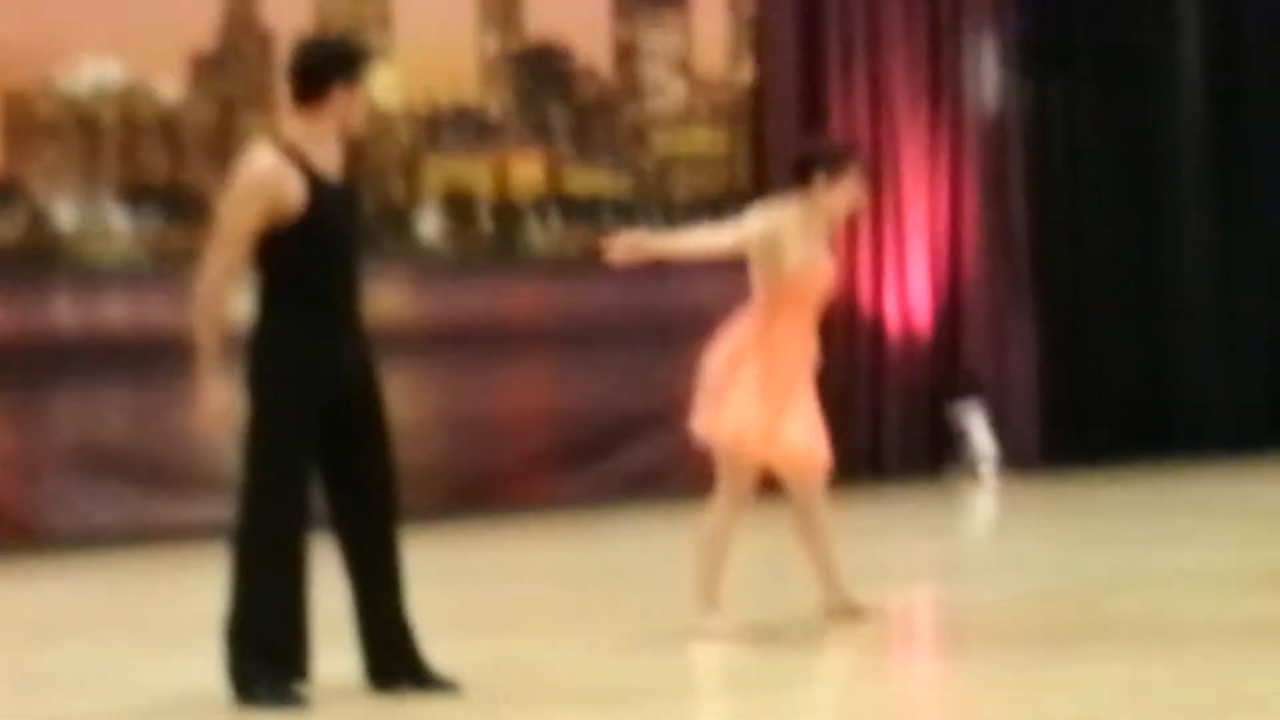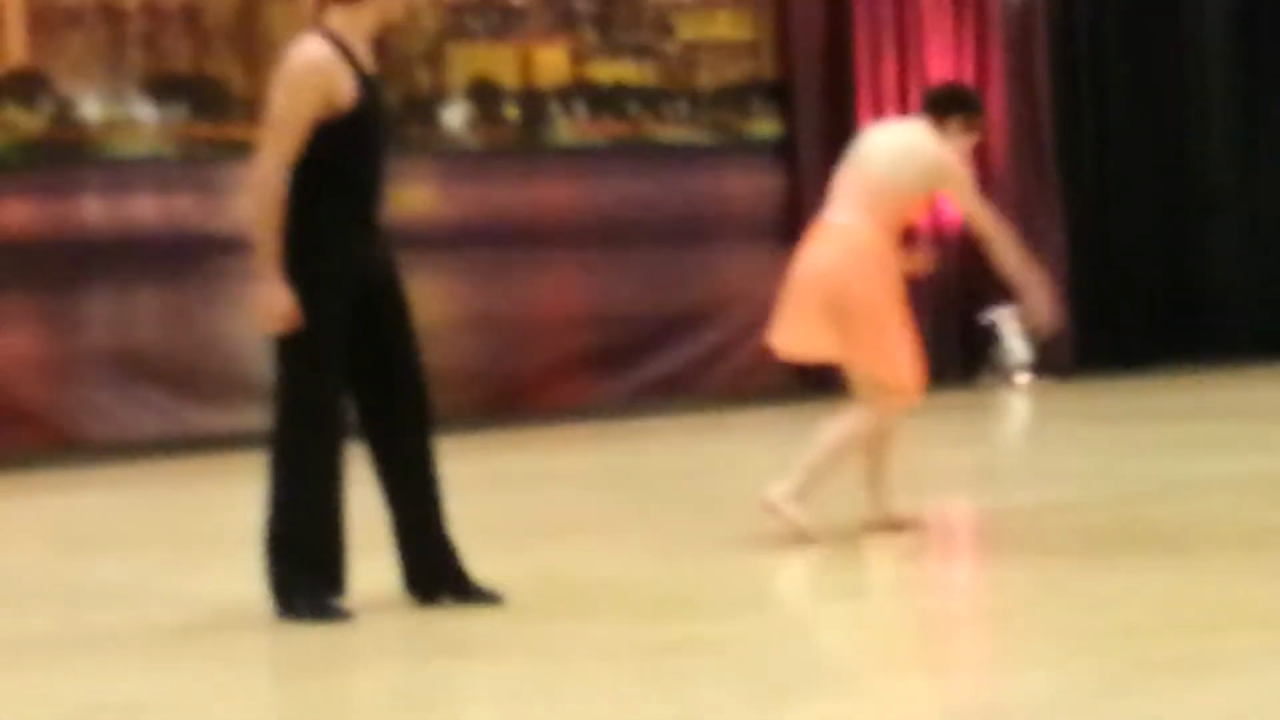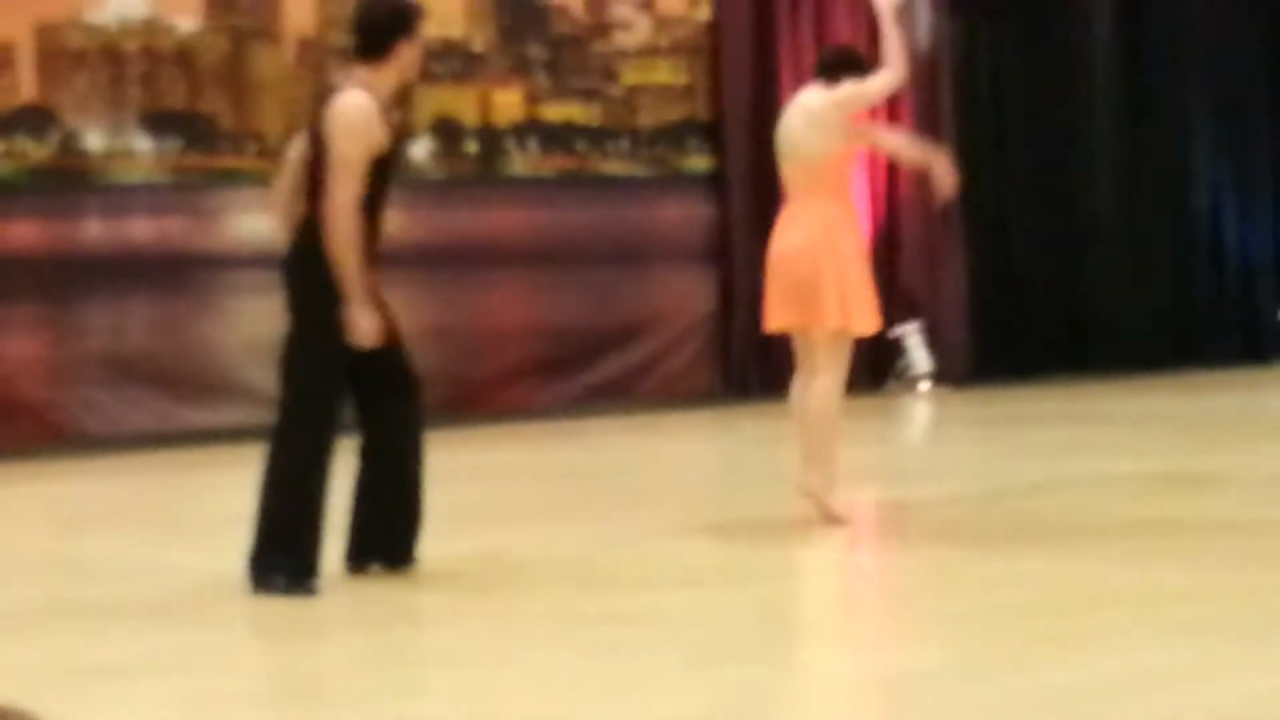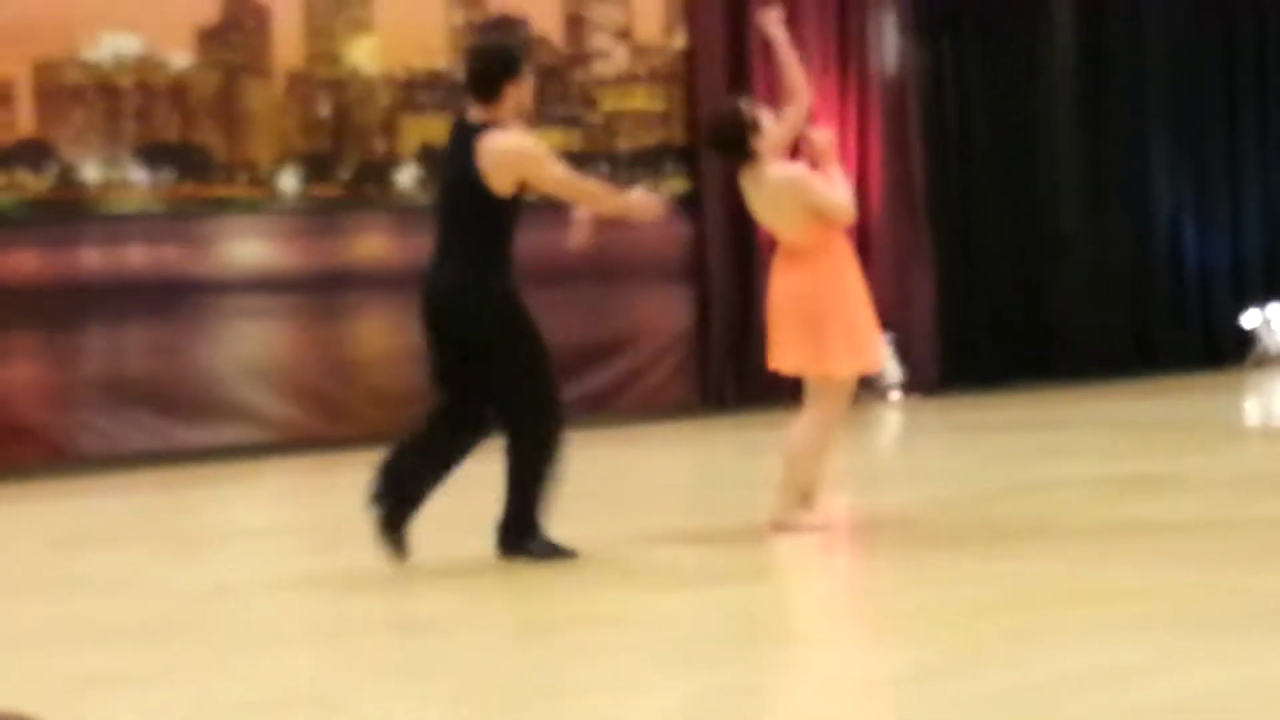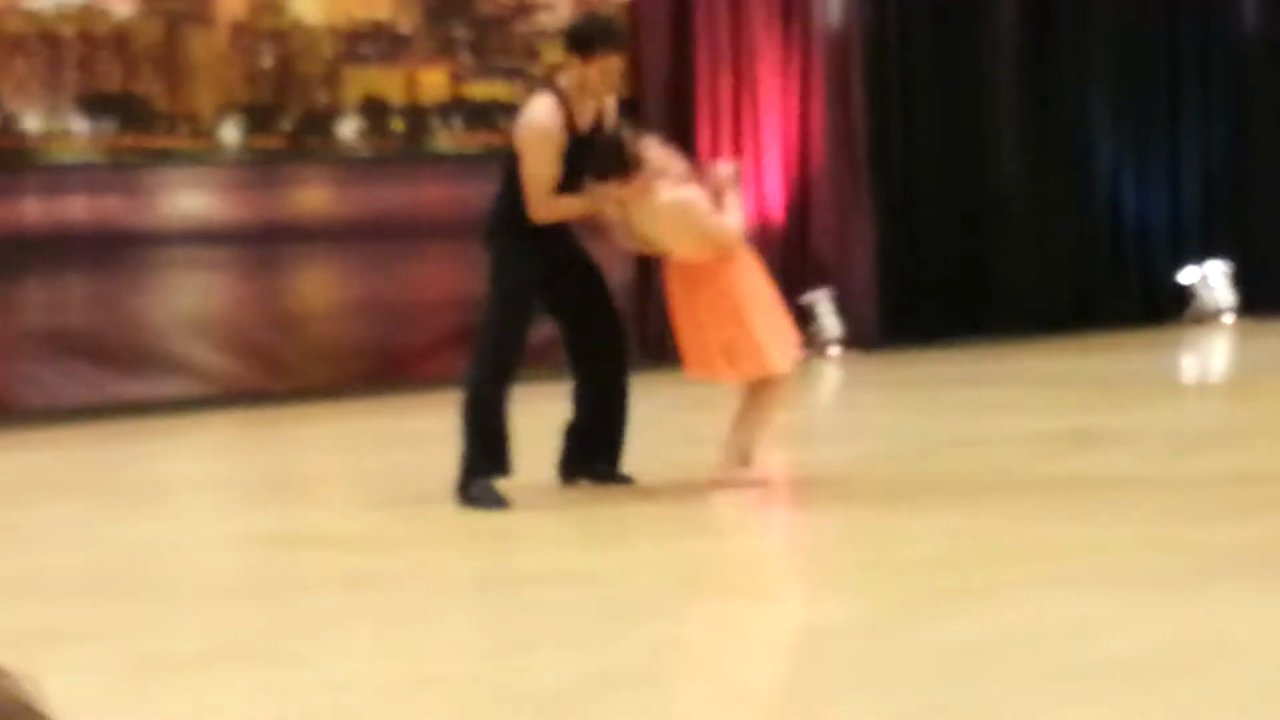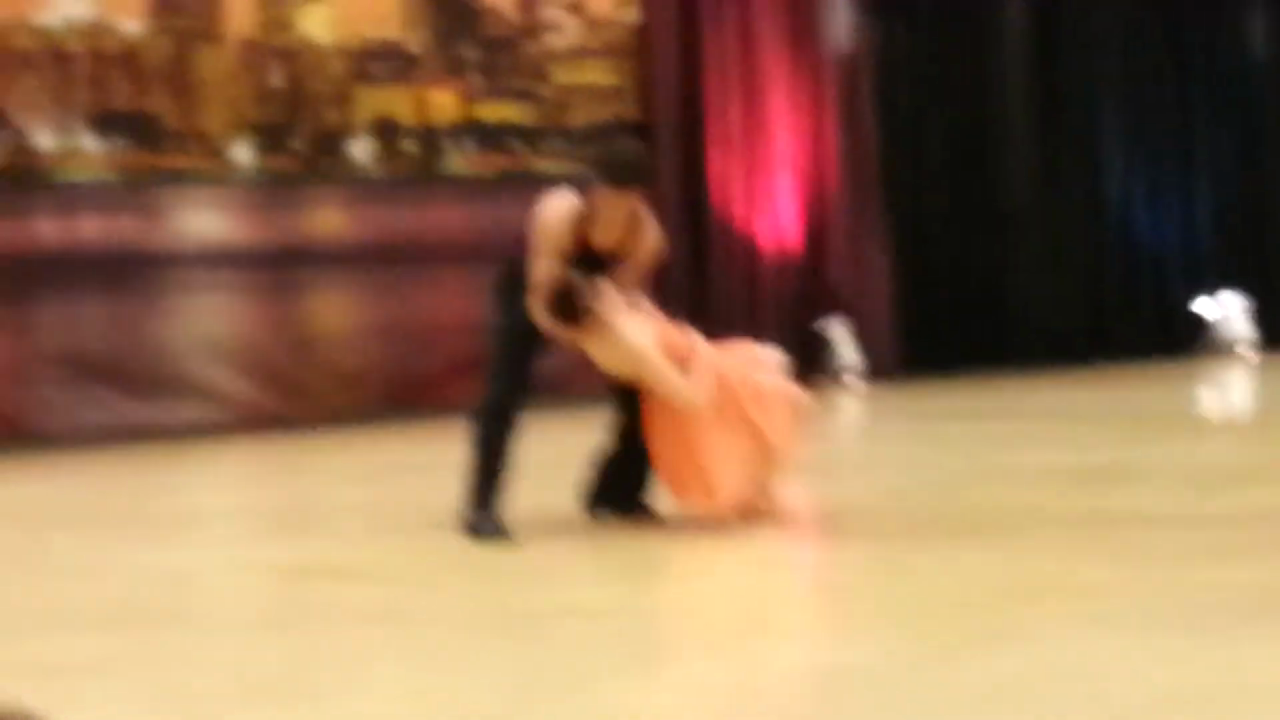
dt=0.5s
person 1, frame 1
left shoulder: (334, 154)
right shoulder: (266, 170)
right elbow: (214, 280)
right wrist: (211, 376)
left hip: (347, 354)
right hip: (290, 360)
left knee: (370, 508)
right knee: (275, 515)
left ankle: (393, 659)
right ankle: (262, 667)
person 1, frame 2
left shoulder: (359, 52)
right shoulder: (313, 61)
right elbow: (267, 171)
right wrist: (270, 277)
left hip: (364, 253)
right hip: (317, 260)
left knee: (401, 408)
right knee: (312, 420)
left ankle: (433, 570)
right ankle: (303, 581)
person 1, frame 3
left shoulder: (354, 102)
right shoulder: (358, 109)
left elbow: (290, 179)
right elbow: (342, 209)
right wrist: (357, 300)
left hip: (338, 275)
right hip: (327, 281)
left knee: (394, 398)
right knee: (310, 419)
left ankle: (381, 540)
right ankle: (279, 561)
person 1, frame 4
left shoulder: (470, 128)
right shoulder: (511, 146)
right elbow: (578, 190)
left wrist: (590, 202)
right wrist: (629, 204)
left hip: (444, 289)
right hip: (482, 296)
left knee: (465, 409)
right knee: (537, 410)
left ankle: (395, 497)
right ankle: (520, 530)
person 1, frame 5
left shoulder: (606, 105)
right shoulder: (542, 119)
right elbow: (540, 208)
left hip: (557, 239)
right hip: (518, 239)
left knee: (603, 341)
right knee: (499, 353)
left ankle: (587, 457)
right ankle: (478, 474)
person 1, frame 6
left shoulder: (648, 236)
right shoulder: (556, 216)
left elbow: (617, 291)
right elbow: (538, 298)
right wrist: (563, 328)
right hip: (529, 292)
right knee: (507, 388)
left ankle: (619, 491)
right ankle: (483, 505)
person 2, frame 1
left shoulder: (820, 228)
right shoulder: (775, 220)
right elbow: (716, 241)
right wrist: (651, 244)
left hip: (791, 362)
right hip: (752, 359)
left knee: (809, 486)
right knee: (736, 490)
left ankle: (835, 593)
right ankle: (707, 609)
person 2, frame 2
left shoulder: (877, 132)
right shoulder: (940, 159)
right elbow: (991, 227)
right wrist: (1033, 286)
left hip: (822, 256)
right hip: (859, 267)
left knee: (881, 392)
right knee: (876, 404)
left ankle: (877, 505)
right ankle: (788, 490)
person 2, frame 3
left shoulder: (800, 109)
right shoulder: (831, 102)
left elbow: (875, 135)
right elbow: (894, 75)
left wrist: (930, 155)
left hip: (794, 238)
right hip: (825, 238)
left knee: (811, 368)
right knee: (830, 369)
left ankle: (814, 477)
right ankle: (820, 481)
person 2, frame 4
left shoulder: (752, 169)
right shoulder: (791, 179)
left elbow: (803, 96)
right elbow: (844, 212)
right wrist: (829, 161)
left hip: (801, 278)
right hip: (821, 282)
left knee: (830, 396)
right knee: (824, 401)
left ankle: (803, 498)
right ankle: (789, 505)
person 2, frame 5
left shoulder: (627, 200)
right shoulder: (682, 200)
right elbow: (731, 236)
right wrist: (728, 190)
left hip: (693, 278)
right hip: (722, 282)
right knee: (773, 373)
left ankle: (741, 455)
right ankle: (736, 461)
person 2, frame 6
left shoulder: (595, 334)
right shoulder: (633, 343)
right elbow: (692, 399)
right wrist: (703, 354)
left knee: (773, 360)
right knee: (796, 404)
right ankle: (761, 495)
